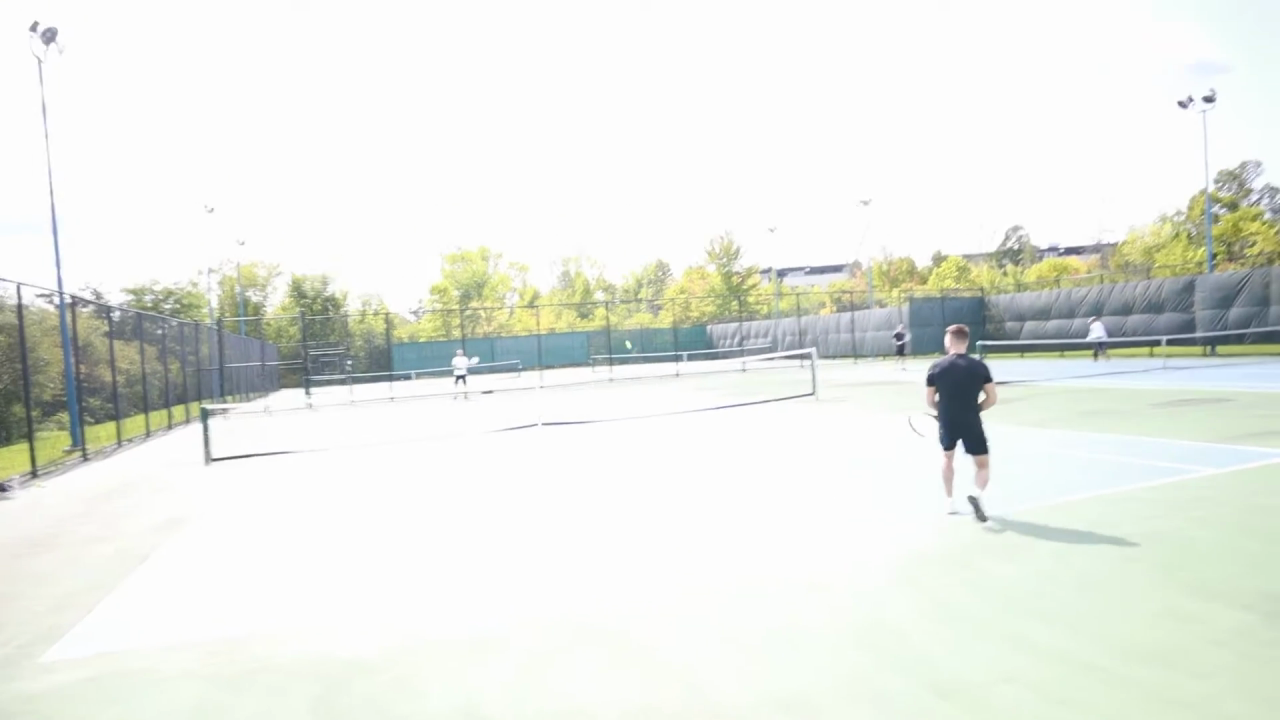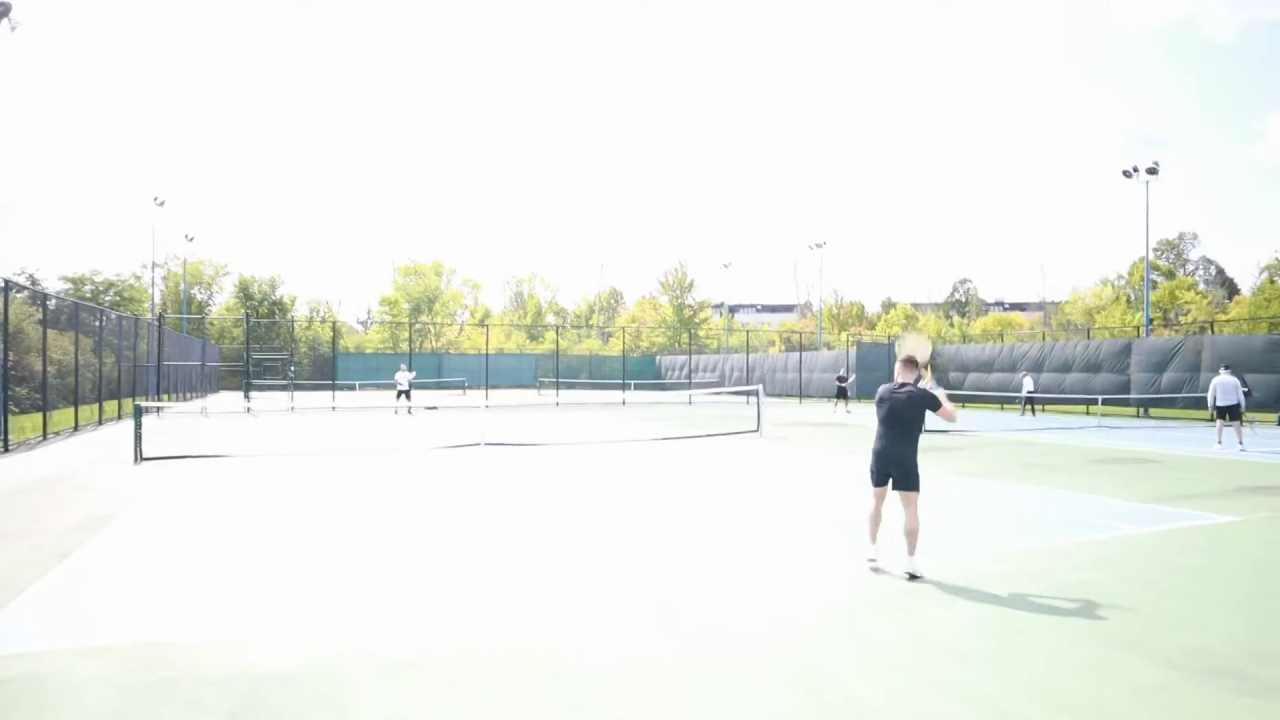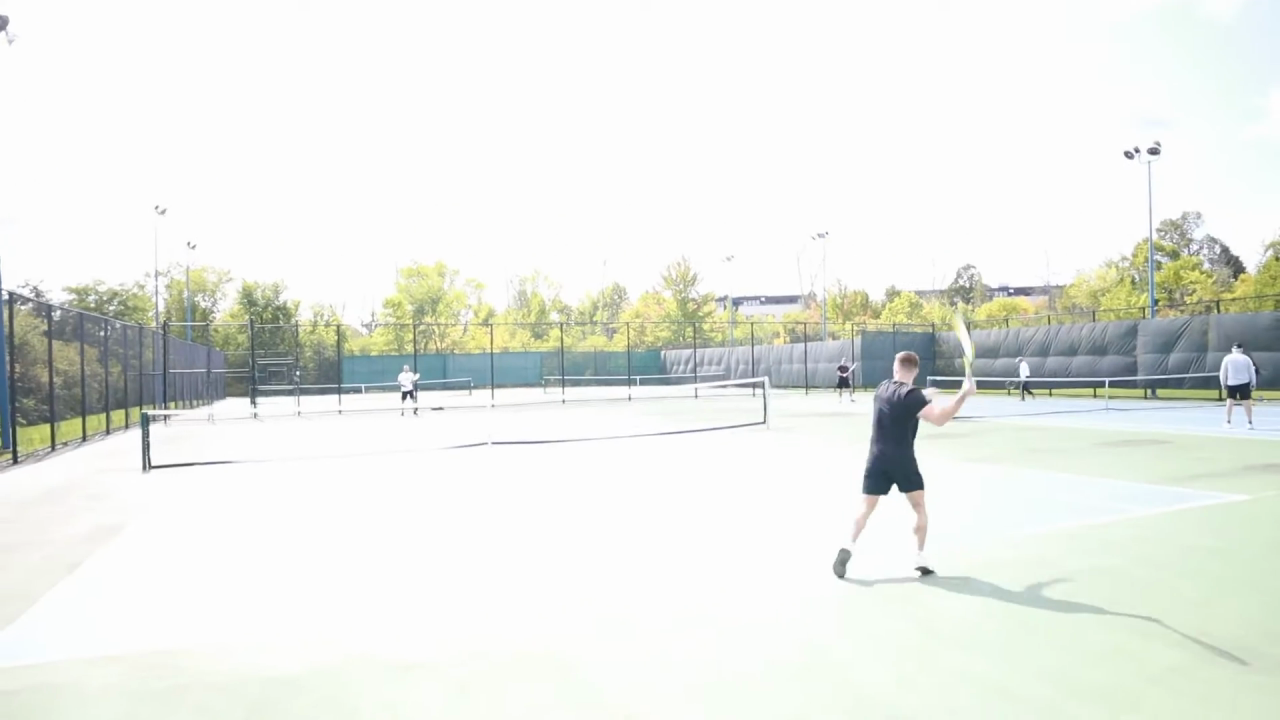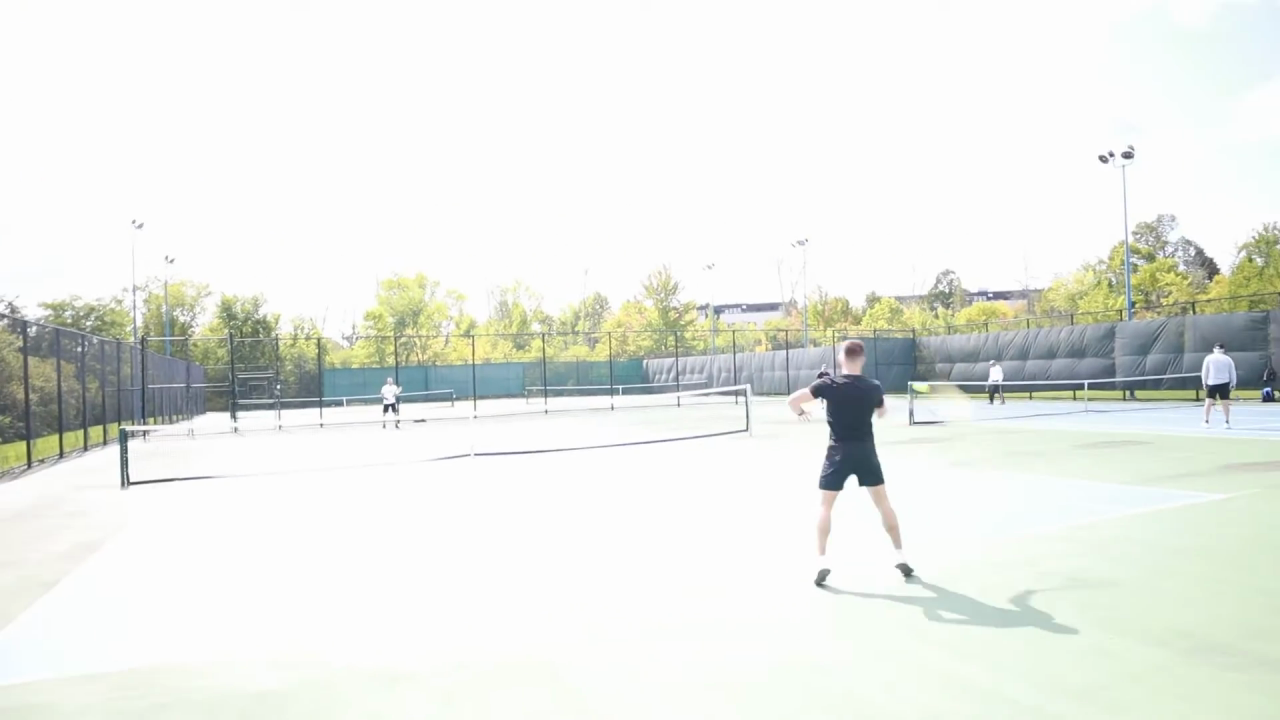
dt=0.3s
person 1, frame 1
left shoulder: (936, 367)
right shoulder: (979, 366)
left elbow: (929, 401)
right elbow: (992, 399)
left hip: (947, 423)
right hip: (971, 423)
left knee: (947, 458)
right knee: (983, 465)
left ankle: (950, 503)
right ankle: (977, 495)
person 1, frame 2
left shoulder: (883, 391)
right shoulder: (923, 396)
right elbow: (952, 417)
right wrist: (941, 396)
left hip: (880, 455)
right hip: (905, 458)
left knee: (877, 502)
right knee: (910, 509)
left ankle: (873, 550)
right ankle: (911, 563)
person 1, frame 3
left shoulder: (884, 388)
right shoulder: (912, 394)
right elbow: (939, 419)
left wrist: (924, 395)
right wrist: (963, 394)
left hip: (877, 459)
right hip: (903, 460)
left knee: (866, 508)
right knee: (919, 508)
left ankle: (849, 548)
right ankle: (920, 558)
person 1, frame 4
left shoulder: (828, 384)
right shoulder: (873, 388)
left elbow: (793, 400)
right elbow: (881, 412)
left wrist: (800, 412)
left hip: (837, 455)
right hip: (865, 454)
left knee: (826, 507)
right knee: (883, 504)
left ankle: (822, 563)
right ankle: (901, 557)
